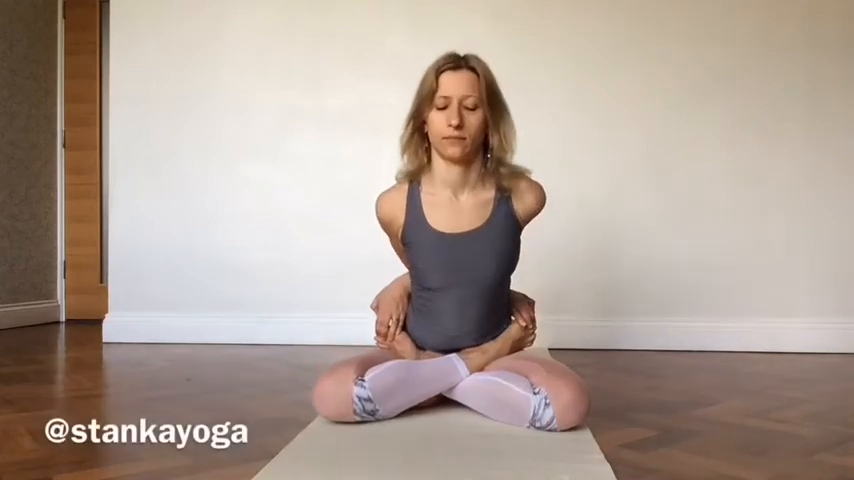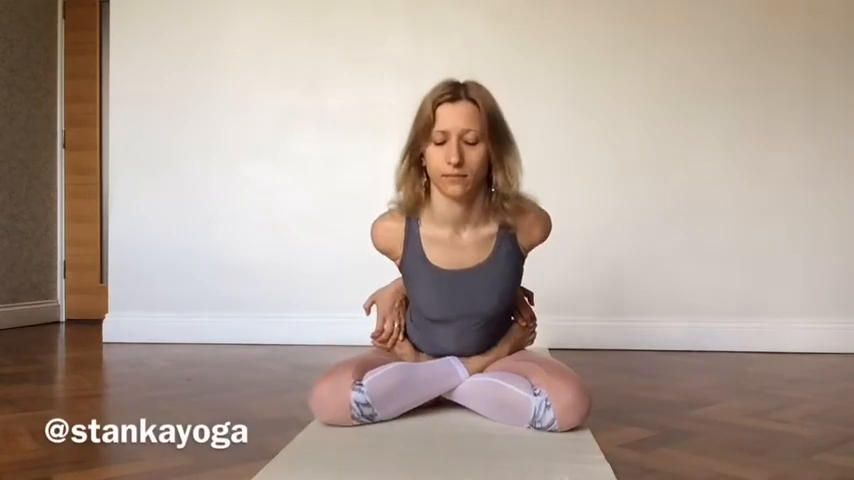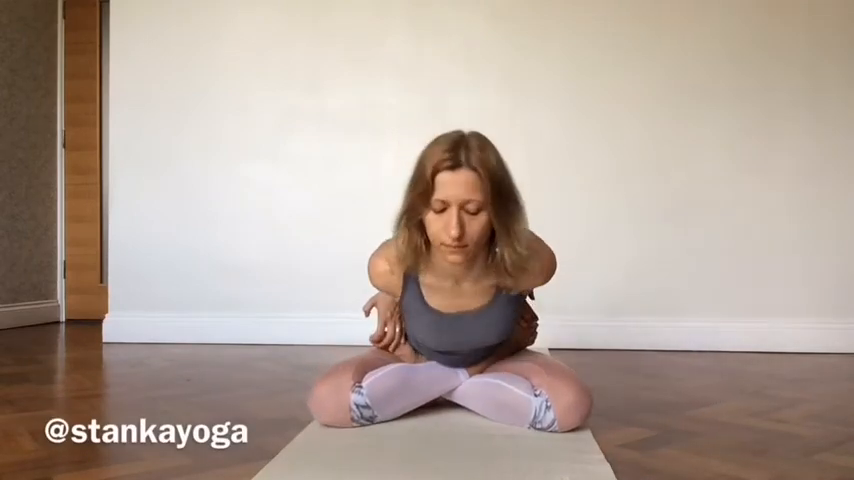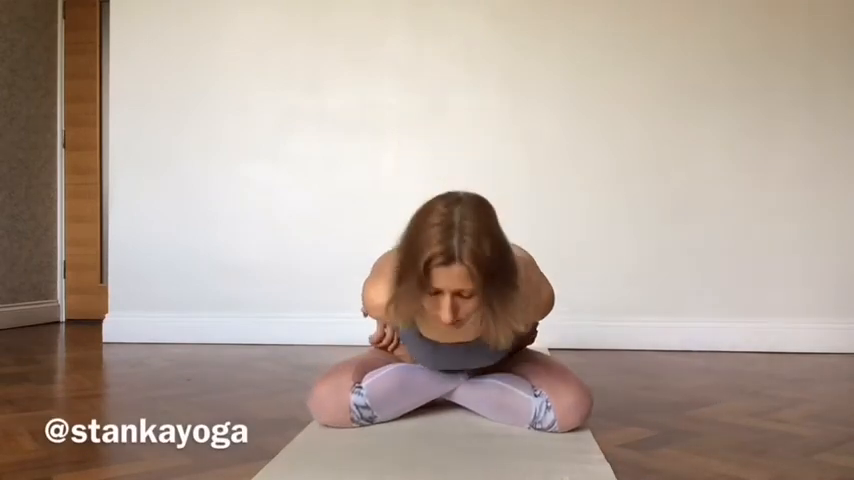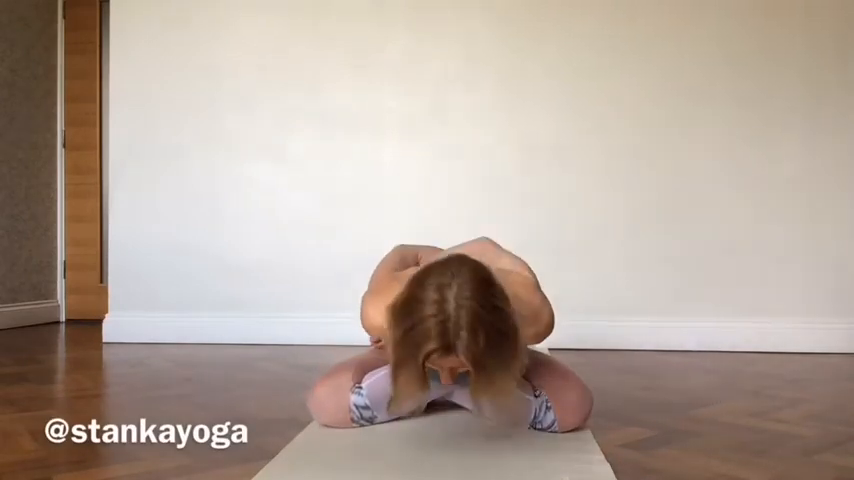
dt=0.4s
person 1, frame 1
left shoulder: (523, 197)
right shoulder: (394, 205)
left hip: (494, 352)
right hip: (416, 351)
left knee: (570, 404)
right knee: (329, 396)
left ankle: (424, 378)
right ankle: (468, 371)
person 1, frame 2
left shoulder: (528, 224)
right shoulder: (391, 230)
left hip: (496, 355)
right hip: (415, 354)
left knee: (571, 404)
right knee: (326, 399)
left ankle: (424, 379)
right ankle: (460, 373)
person 1, frame 3
left shoulder: (532, 262)
right shoulder: (389, 266)
left hip: (495, 361)
right hip: (415, 357)
left knee: (572, 405)
right knee: (325, 401)
person 1, frame 4
left shoulder: (532, 294)
right shoulder: (382, 294)
right elbow: (398, 254)
left hip: (496, 366)
right hip: (416, 364)
left knee: (573, 406)
right knee: (325, 402)
left ankle: (441, 388)
person 1, frame 5
left shoulder: (532, 315)
right shoulder: (380, 312)
left elbow: (484, 249)
right elbow: (402, 254)
right hip: (409, 362)
left knee: (573, 407)
right knee: (325, 403)
